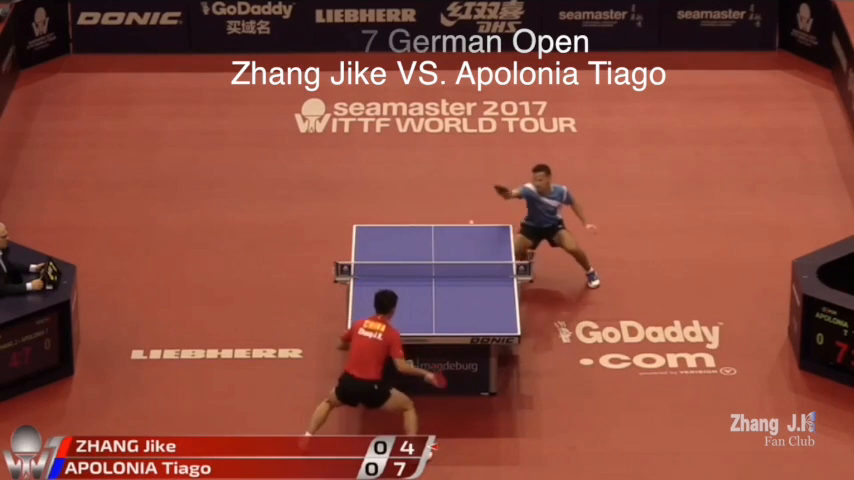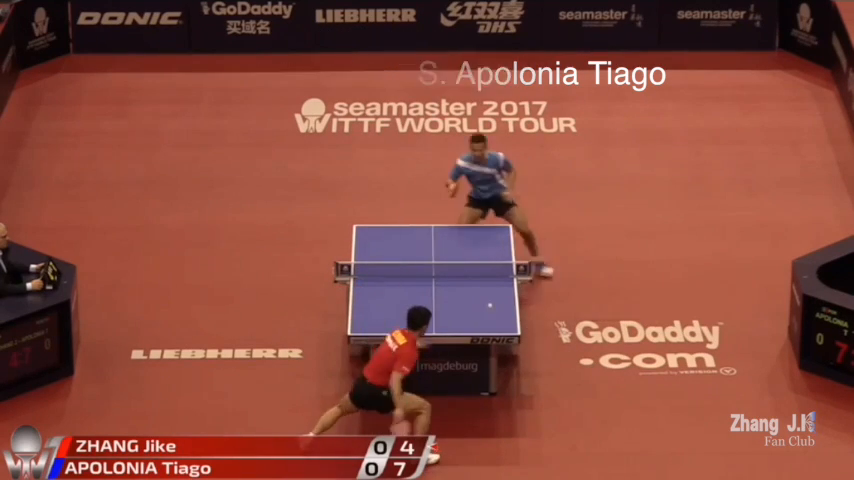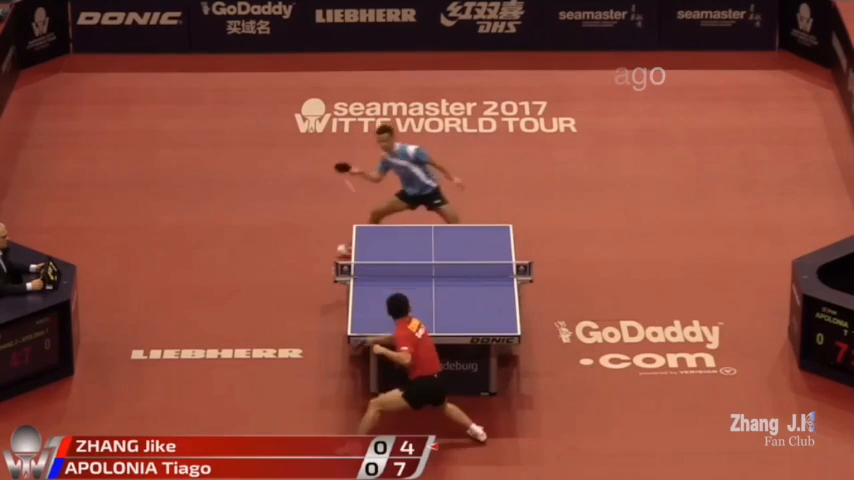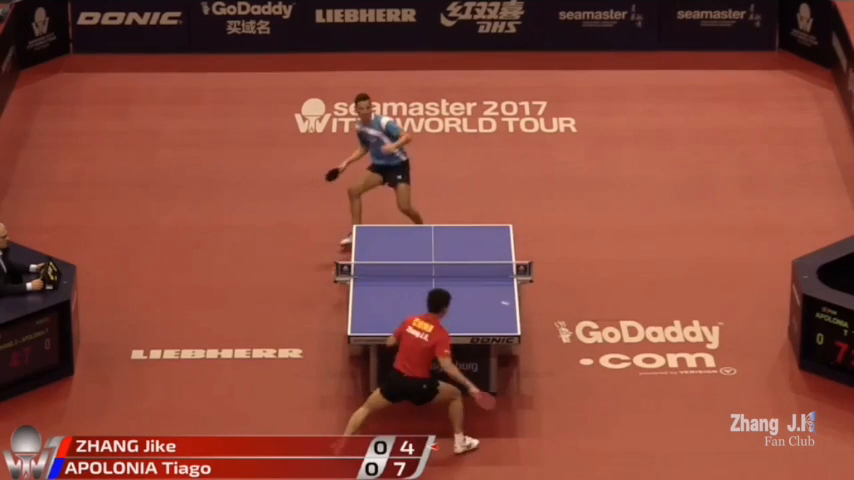
dt=0.4s
person 1, frame 1
left shoulder: (358, 325)
right shoulder: (392, 335)
left elbow: (341, 345)
right elbow: (401, 367)
right wrist: (425, 374)
left hip: (349, 384)
right hip: (372, 389)
left knee: (328, 402)
right knee: (408, 407)
left ankle: (307, 439)
person 1, frame 2
left shoulder: (395, 334)
right shoulder: (410, 352)
right elbow: (394, 381)
right wrist: (399, 410)
left hip: (362, 386)
right hip: (380, 393)
left knee: (340, 408)
right knee: (425, 408)
left ankle: (311, 438)
person 1, frame 3
left shoulder: (402, 333)
right shoulder: (416, 324)
left elbow: (406, 360)
left wrist: (382, 351)
right wrist: (385, 340)
left hip: (420, 385)
right hip: (437, 384)
left knee: (375, 406)
right knee: (444, 405)
right ankle: (475, 429)
person 1, frame 4
left shoulder: (411, 321)
right shoulder: (441, 335)
left elbow: (390, 343)
right elbow: (447, 366)
right wrist: (469, 385)
left hip: (395, 380)
right hip: (419, 386)
left knee: (366, 408)
right knee: (455, 395)
right ankle: (460, 441)
person 2, frame 1
left shoulder: (562, 192)
right shoulder: (529, 190)
left elbow: (574, 204)
right elbow: (513, 194)
left wrist: (585, 223)
right wrist: (505, 192)
left hip: (553, 225)
right hip: (531, 227)
left knee: (573, 249)
right knee: (513, 253)
left ankle: (590, 272)
right ankle: (525, 256)
person 2, frame 2
left shoulder: (498, 158)
right shoulder: (462, 163)
left elbow: (511, 171)
right elbow: (451, 180)
left wrist: (509, 190)
right wrist: (452, 186)
left hip: (500, 196)
right hip: (477, 197)
left knee: (525, 231)
left ankle: (538, 261)
person 2, frame 3
left shoulder: (411, 151)
right shoulder: (386, 158)
left elbow: (433, 163)
right elbow: (377, 178)
left wrist: (451, 178)
right wrist: (360, 173)
left hip: (429, 191)
right hip: (409, 193)
left knee: (454, 222)
right knee: (376, 213)
person 2, frame 4
left shoulder: (384, 122)
right shoulder: (359, 127)
left elbow: (407, 137)
left wrist: (393, 146)
right wrist: (346, 162)
left hip: (398, 165)
right hip: (378, 165)
left knee: (404, 208)
right knee: (353, 191)
